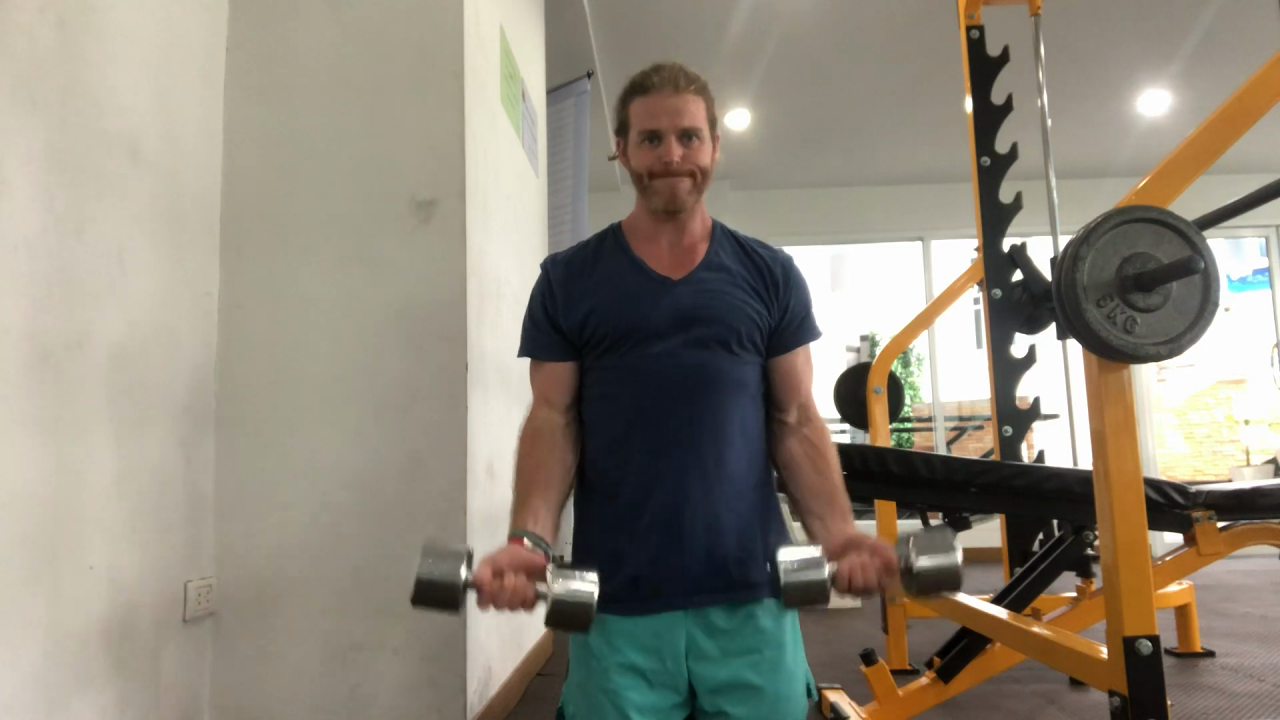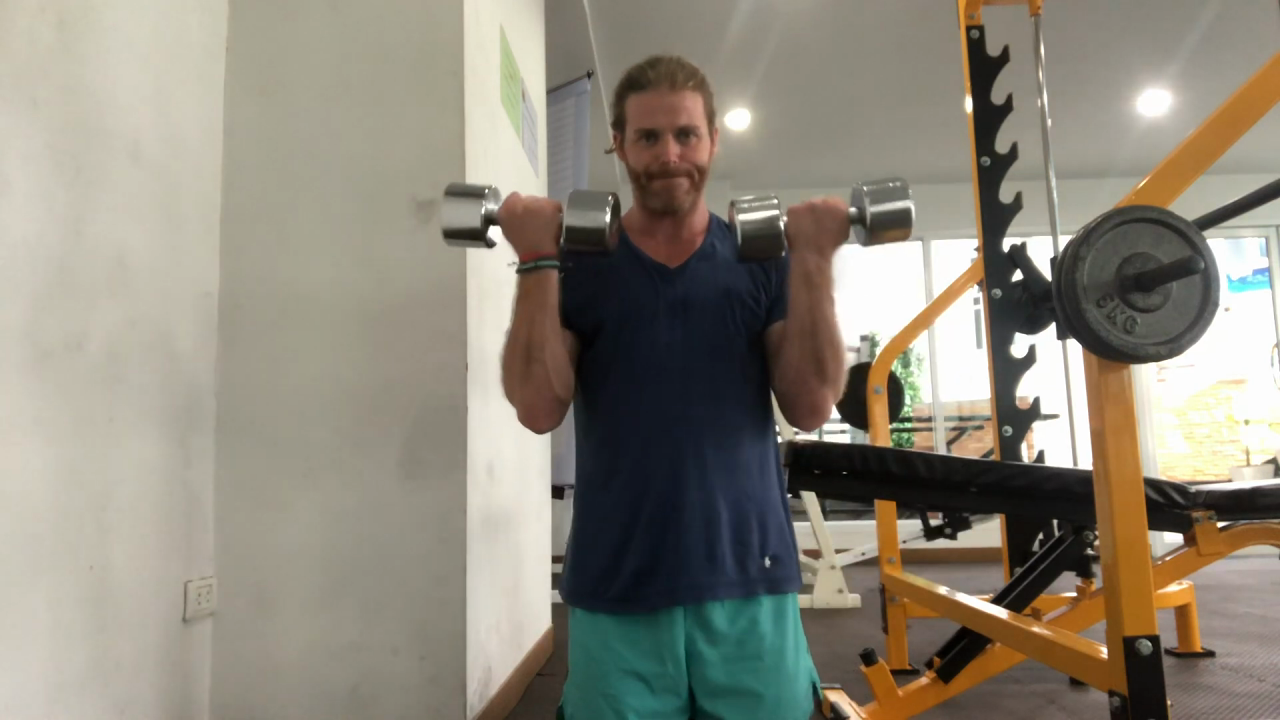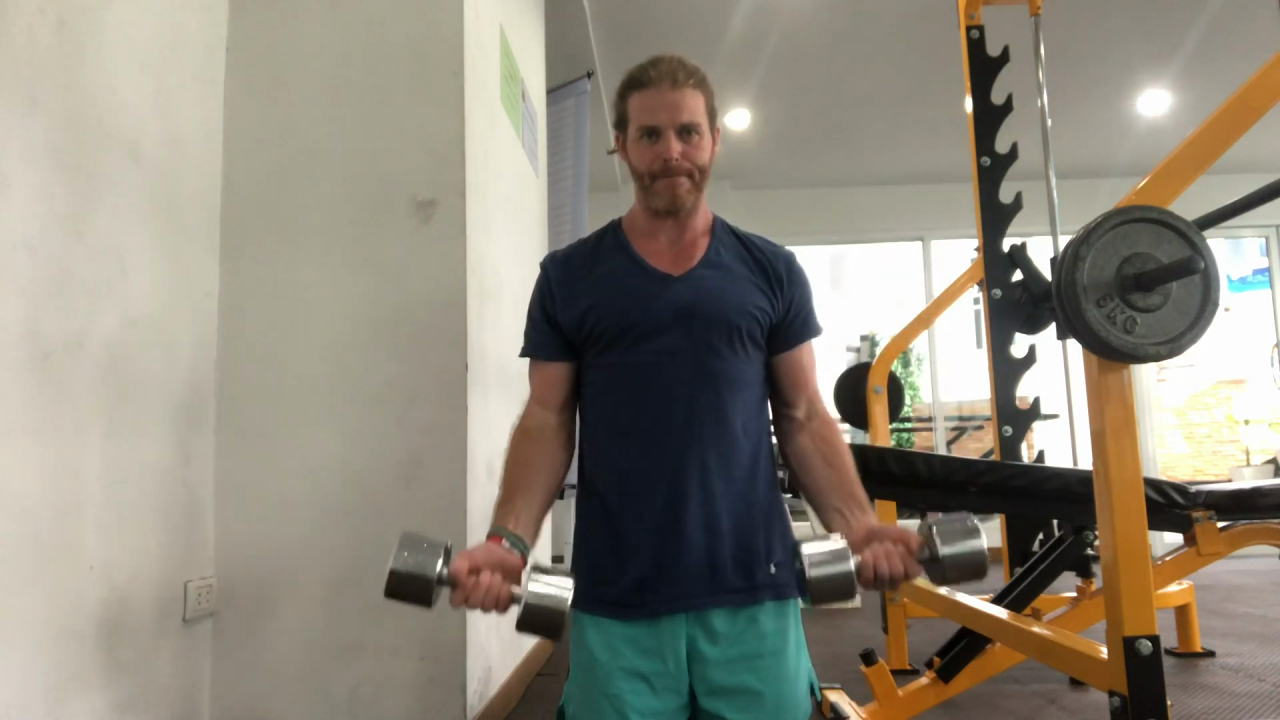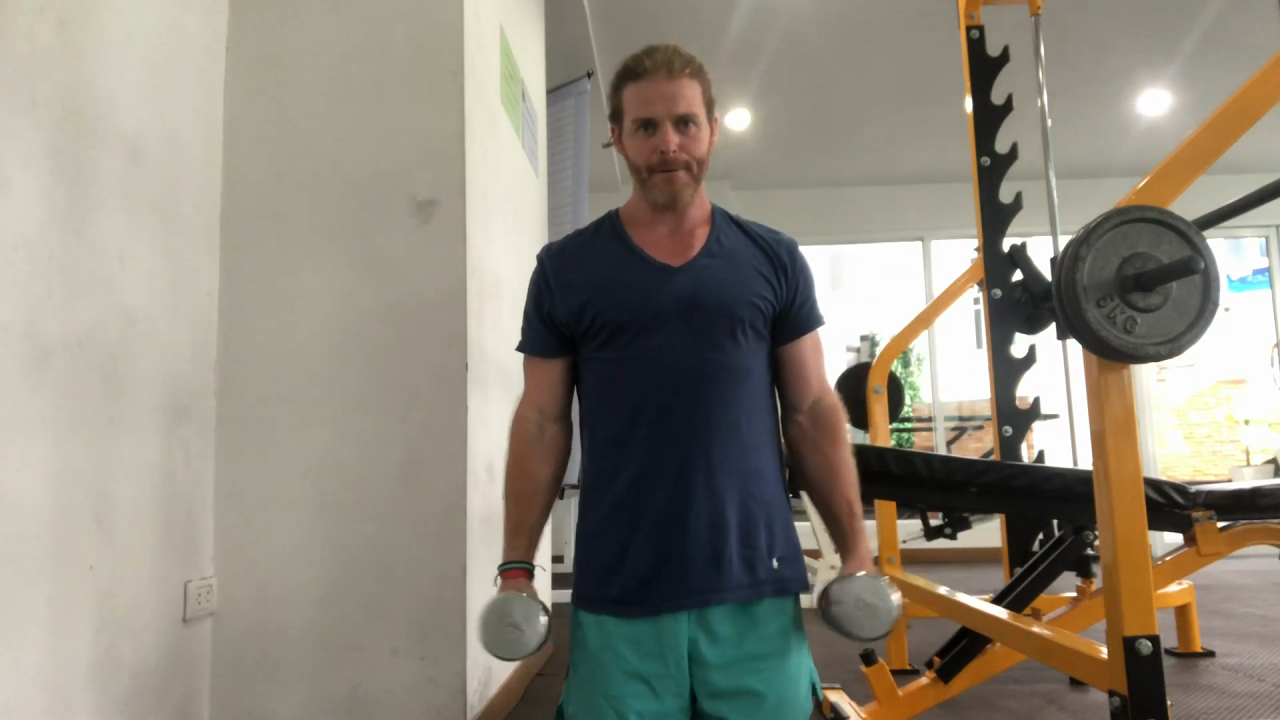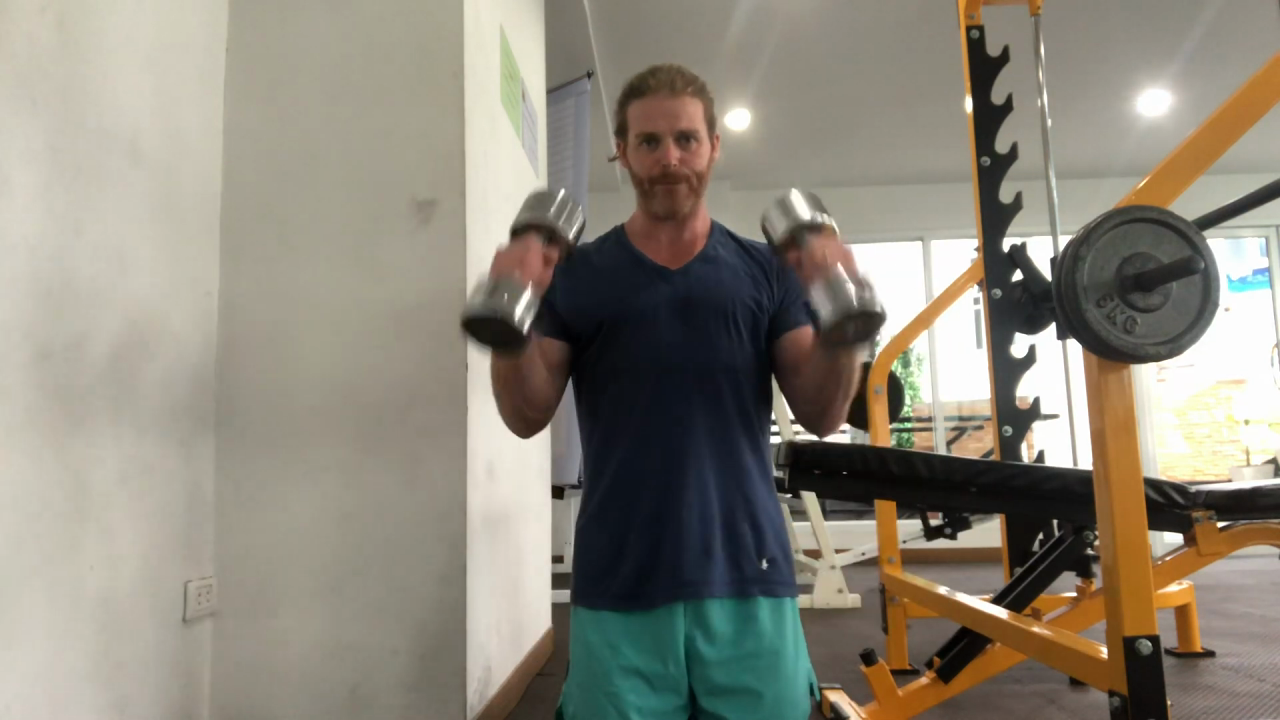
dt=1s
person 1, frame 1
left shoulder: (769, 274)
right shoulder: (569, 277)
left elbow: (795, 421)
right elbow: (554, 418)
left wrist: (837, 533)
right wrist: (529, 538)
left hip: (747, 589)
right hip: (616, 594)
person 1, frame 2
left shoulder: (766, 261)
right shoulder: (575, 265)
left elbow: (810, 406)
right elbow: (538, 407)
left wrist: (813, 262)
right wrist: (536, 263)
left hip: (746, 574)
right hip: (618, 582)
person 1, frame 3
left shoulder: (771, 270)
right shoulder: (568, 276)
left elbow: (803, 416)
right elbow: (548, 418)
left wrist: (855, 523)
right wrist: (511, 537)
left hip: (752, 588)
right hip: (616, 596)
person 1, frame 4
left shoulder: (773, 259)
right shoulder: (565, 268)
left elbow: (812, 411)
right elbow: (542, 422)
left wrist: (855, 548)
right wrist: (516, 566)
left hip: (755, 584)
right hip: (618, 593)
person 1, frame 5
left shoulder: (768, 270)
right shoulder: (576, 275)
left elbow: (820, 414)
right elbow: (528, 414)
left hip: (747, 575)
right hip: (618, 585)
